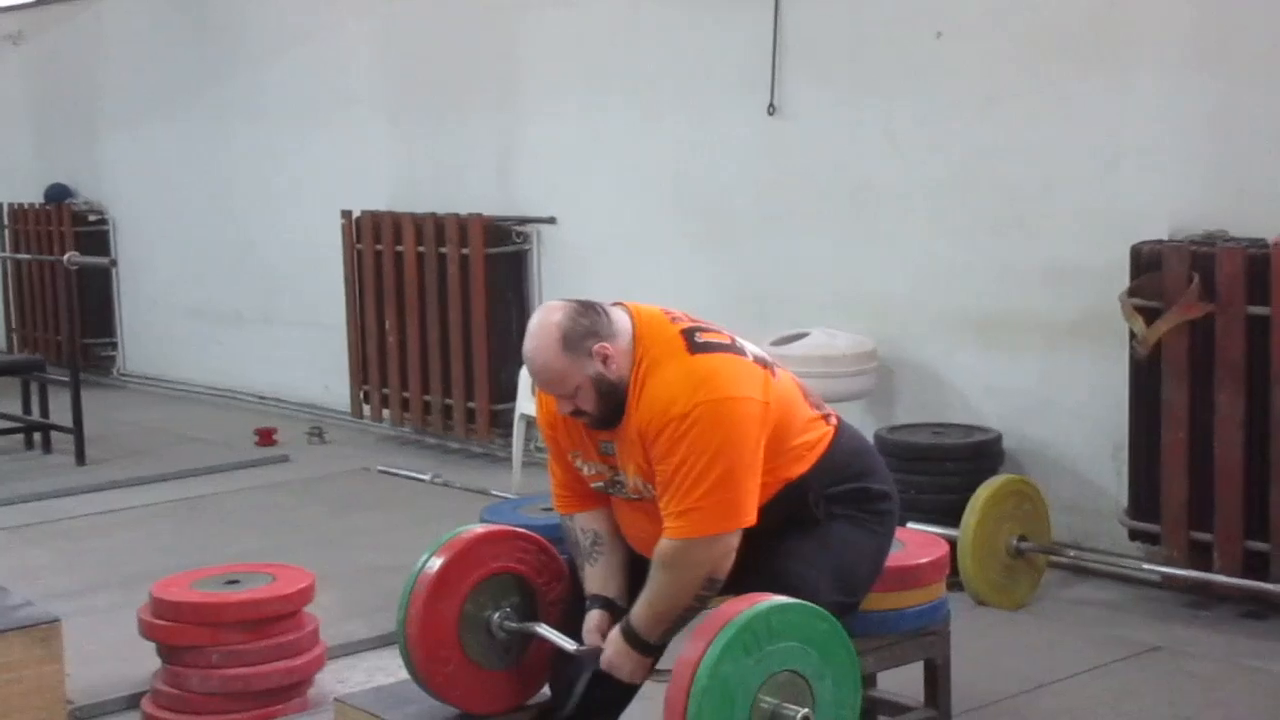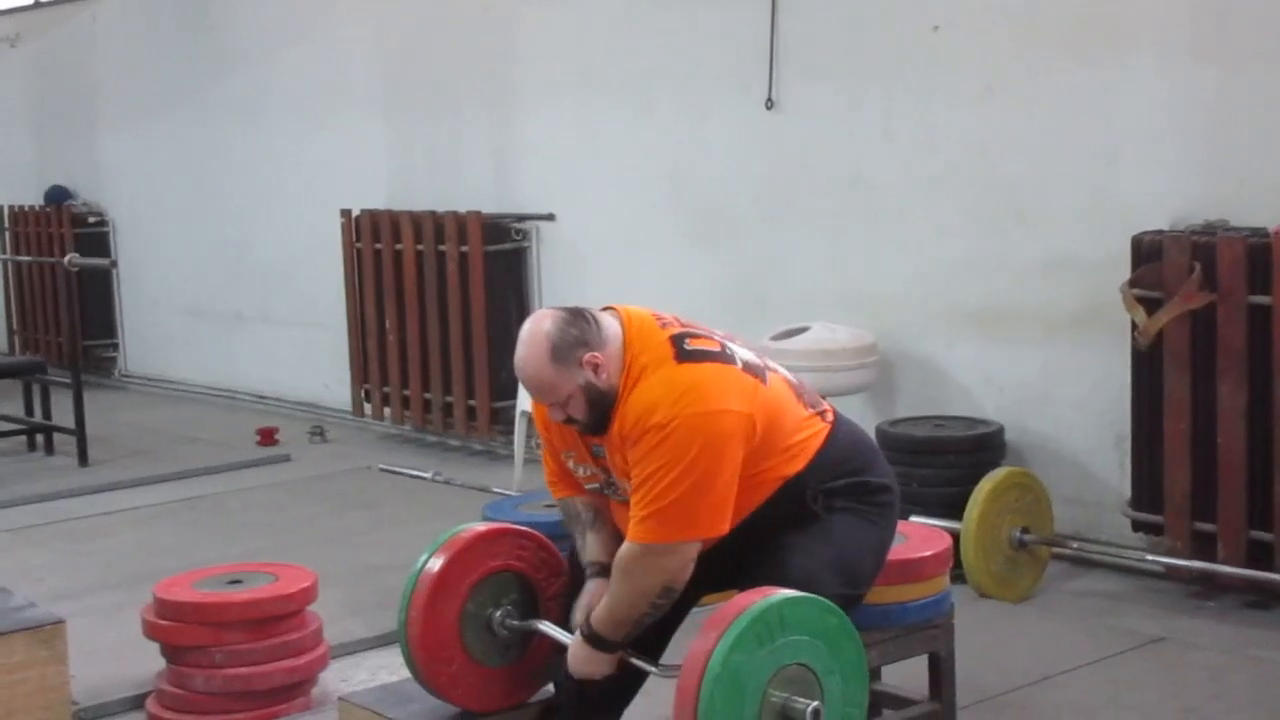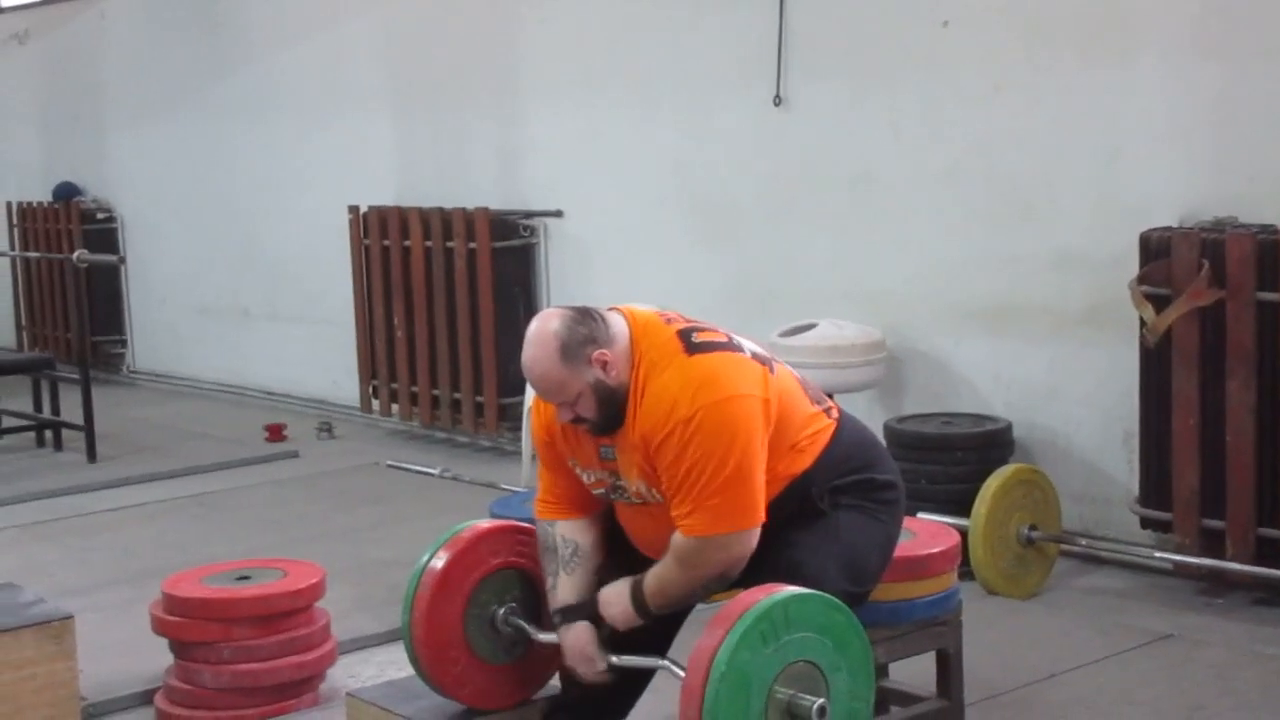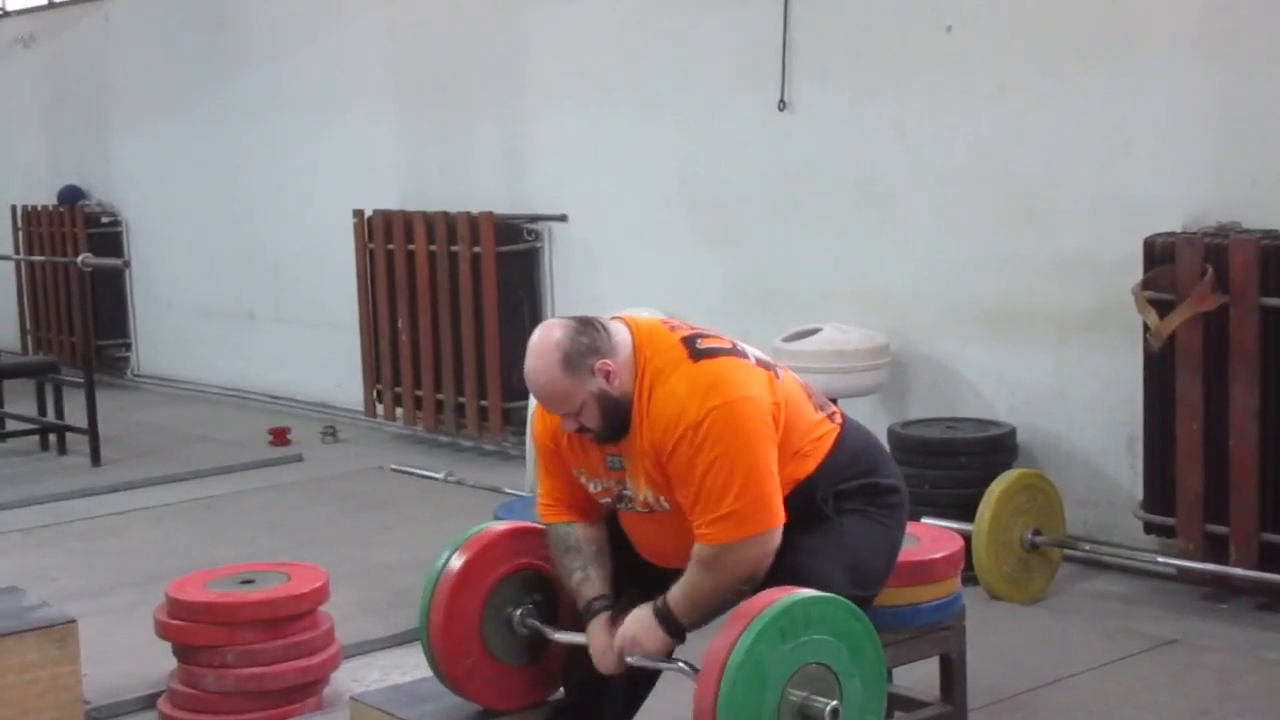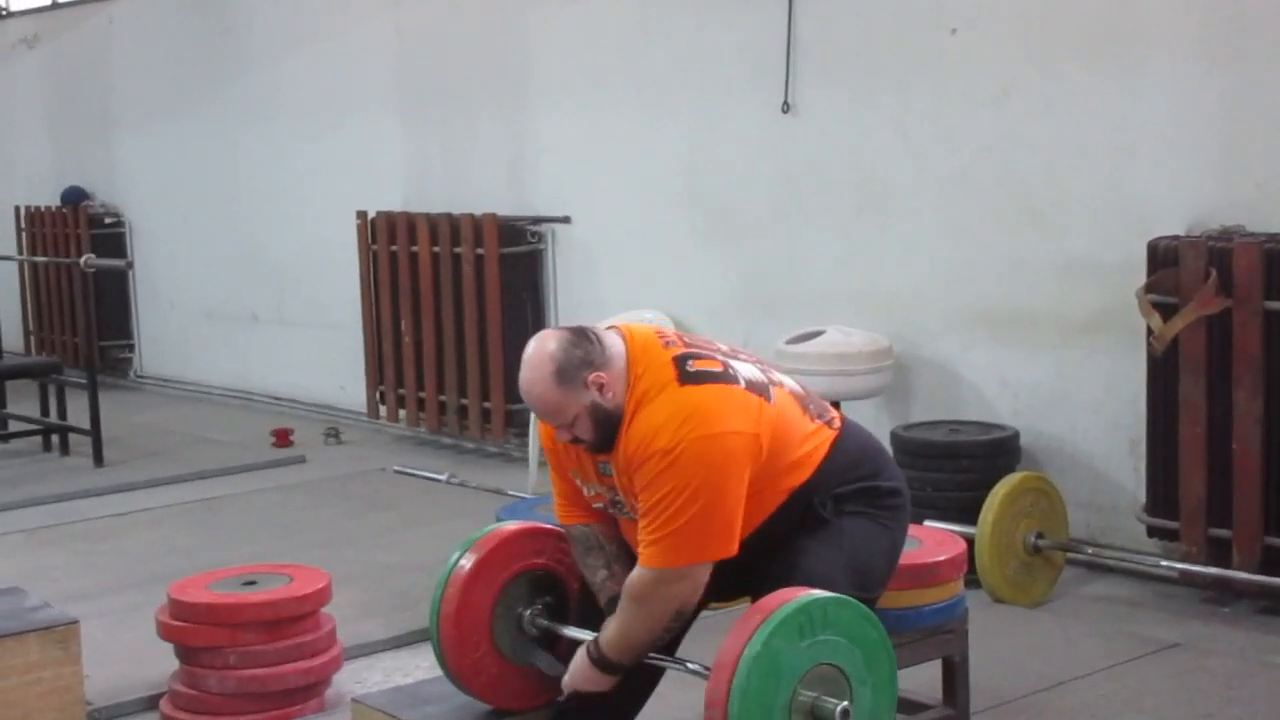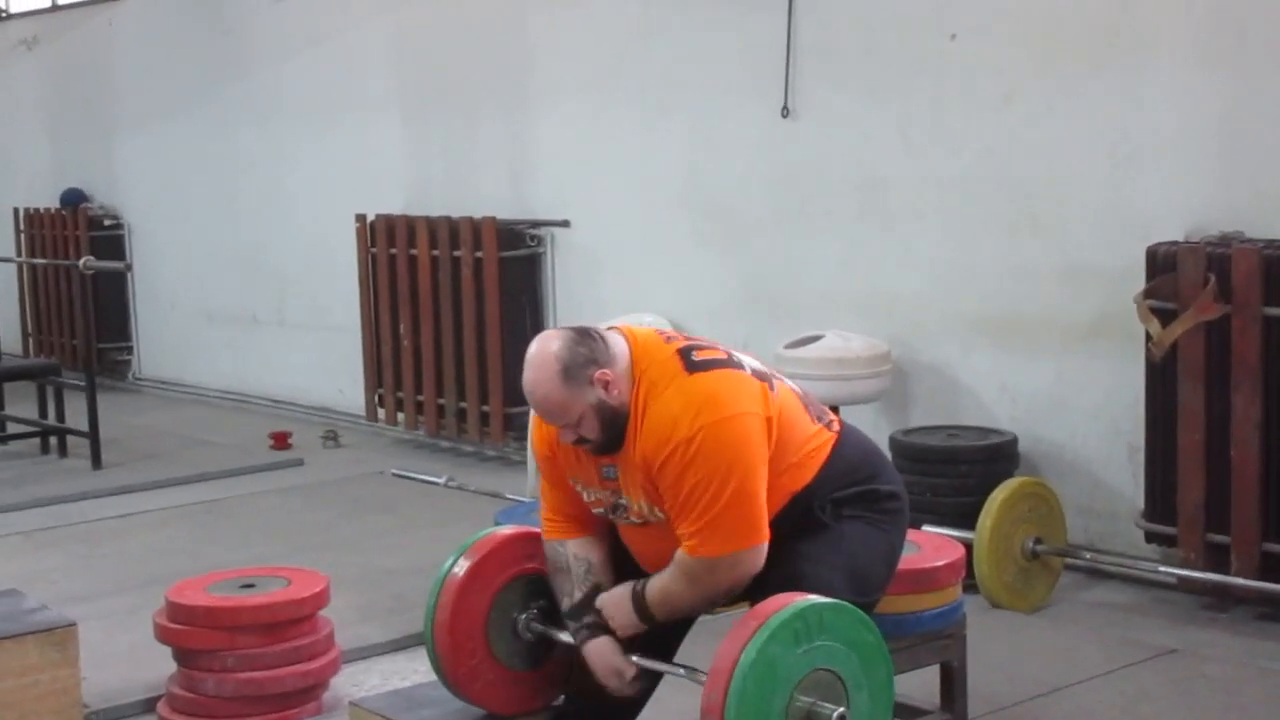
dt=0.5s
person 1, frame 1
left shoulder: (698, 387)
right shoulder: (568, 378)
left elbow: (701, 550)
right elbow: (584, 501)
left wrist: (638, 638)
right wrist: (602, 602)
right knee: (584, 626)
person 1, frame 2
left shoulder: (683, 396)
right shoulder: (563, 381)
left elbow: (659, 558)
right elbow: (576, 485)
left wrist: (598, 641)
right wrist: (597, 574)
right knee: (611, 613)
person 1, frame 3
left shoulder: (699, 385)
right shoulder: (566, 385)
left elbow: (721, 545)
right elbow: (566, 510)
left wrist: (638, 600)
right wrist: (569, 616)
right knee: (605, 619)
person 1, frame 4
left shoulder: (706, 396)
right shoulder: (567, 395)
left elbow: (738, 552)
right elbow: (569, 512)
left wrist: (668, 621)
right wrist: (601, 608)
person 1, frame 5
left shoulder: (688, 417)
right shoulder: (569, 399)
left elbow: (670, 581)
right elbow: (586, 512)
left wrist: (606, 661)
right wrist: (616, 610)
person 1, frame 6
left shoulder: (698, 404)
right shoulder: (563, 407)
left elbow: (729, 563)
right elbow: (569, 527)
left wrist: (642, 604)
right wrist: (588, 632)
right knee: (607, 639)
